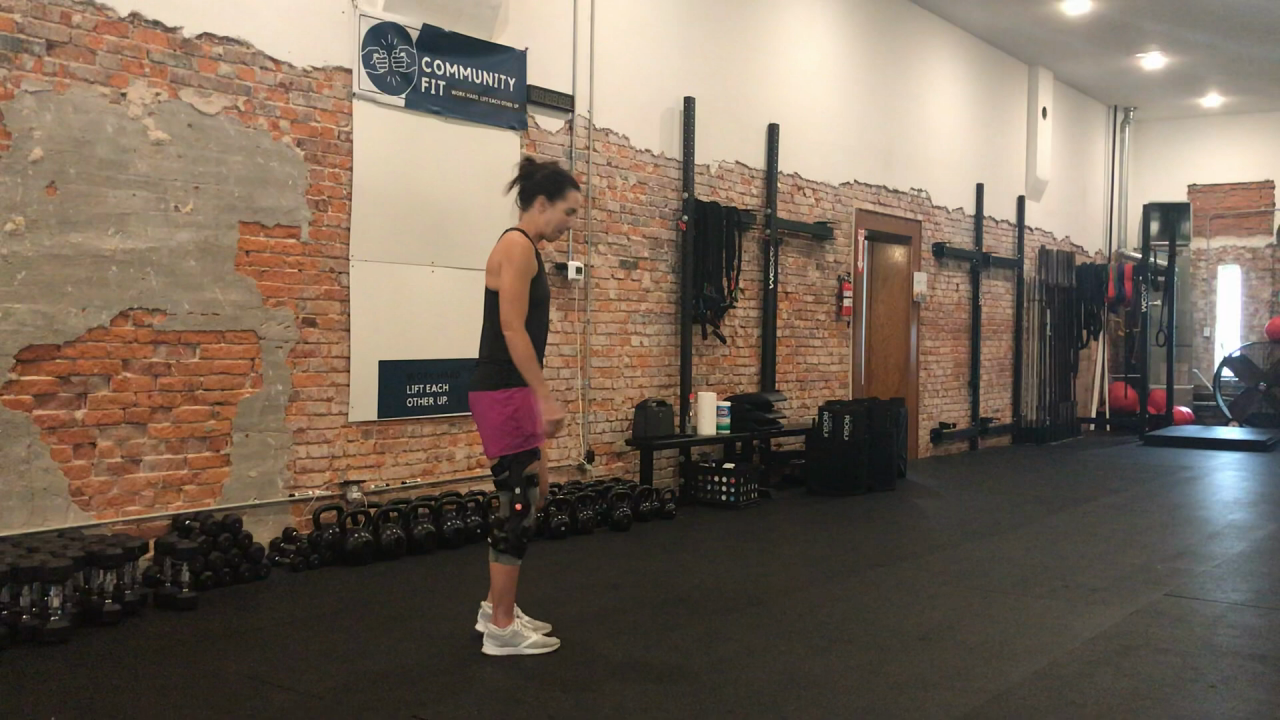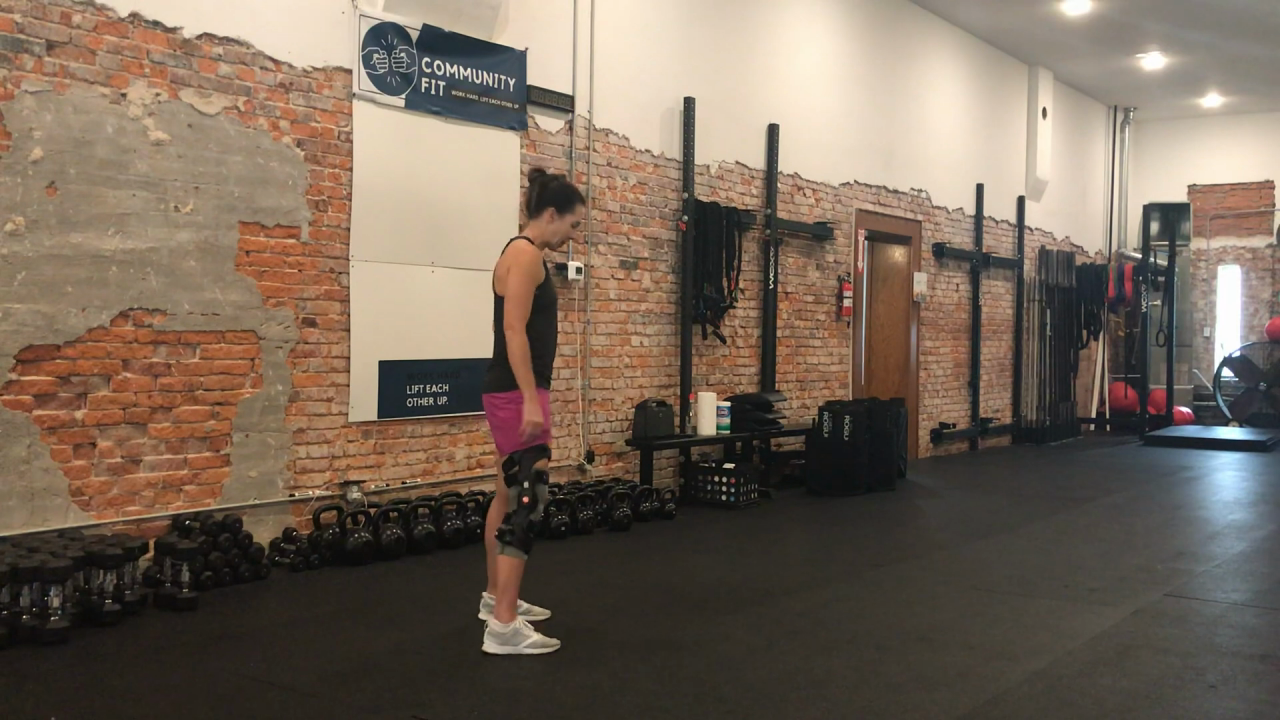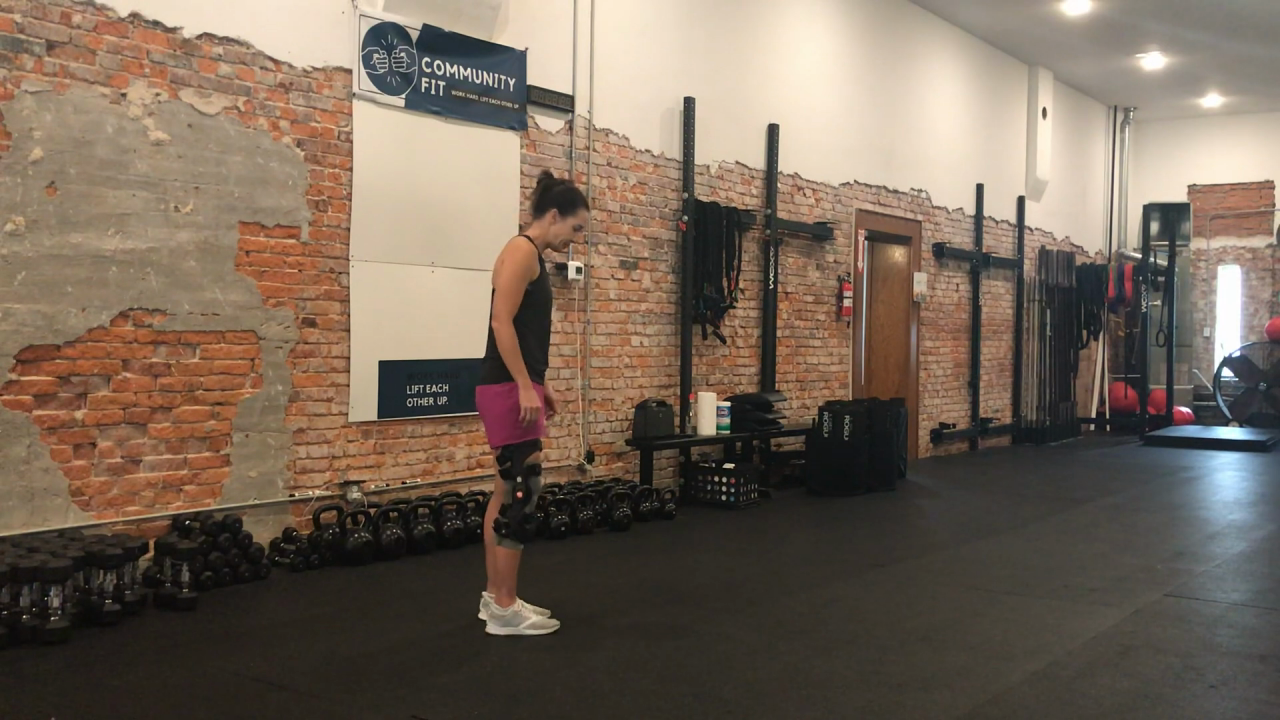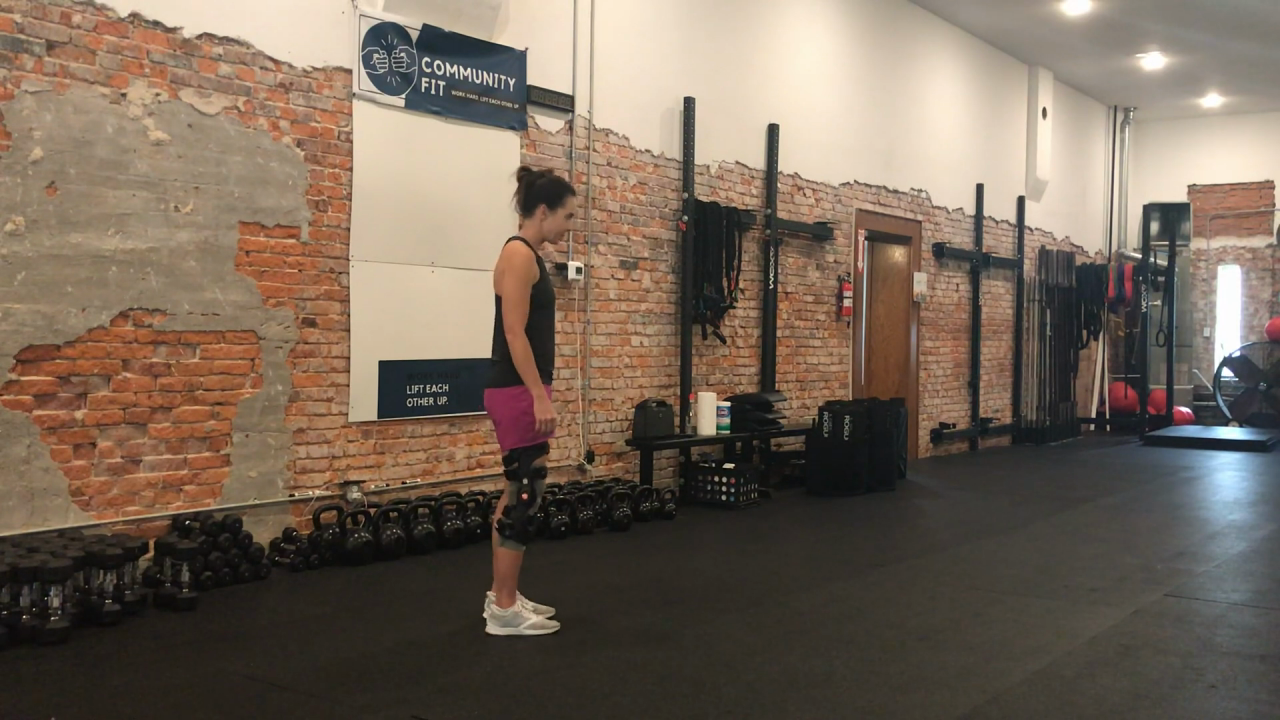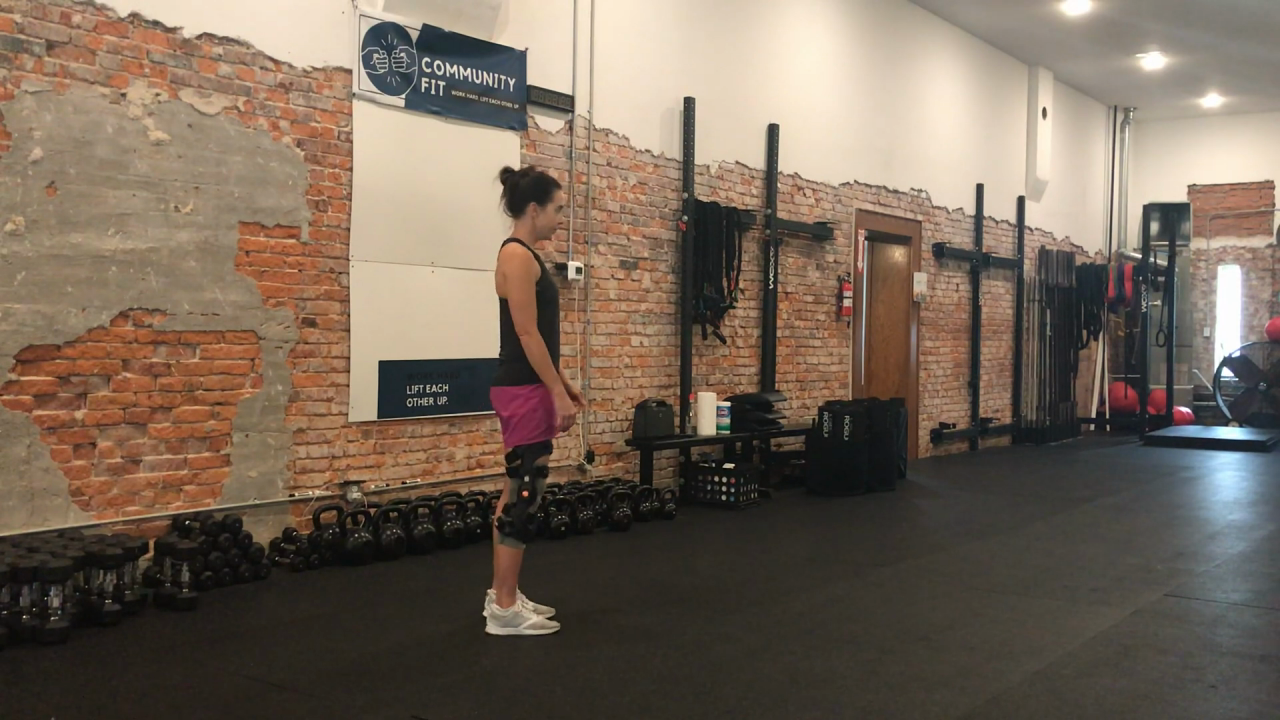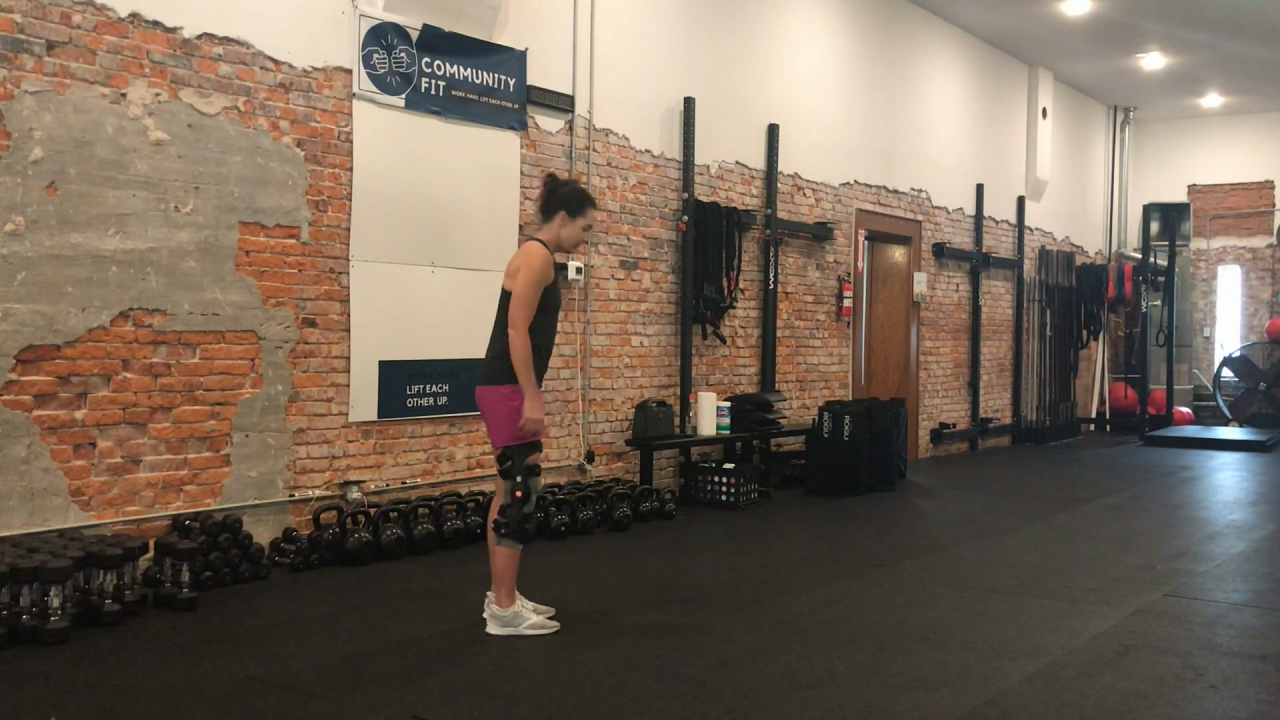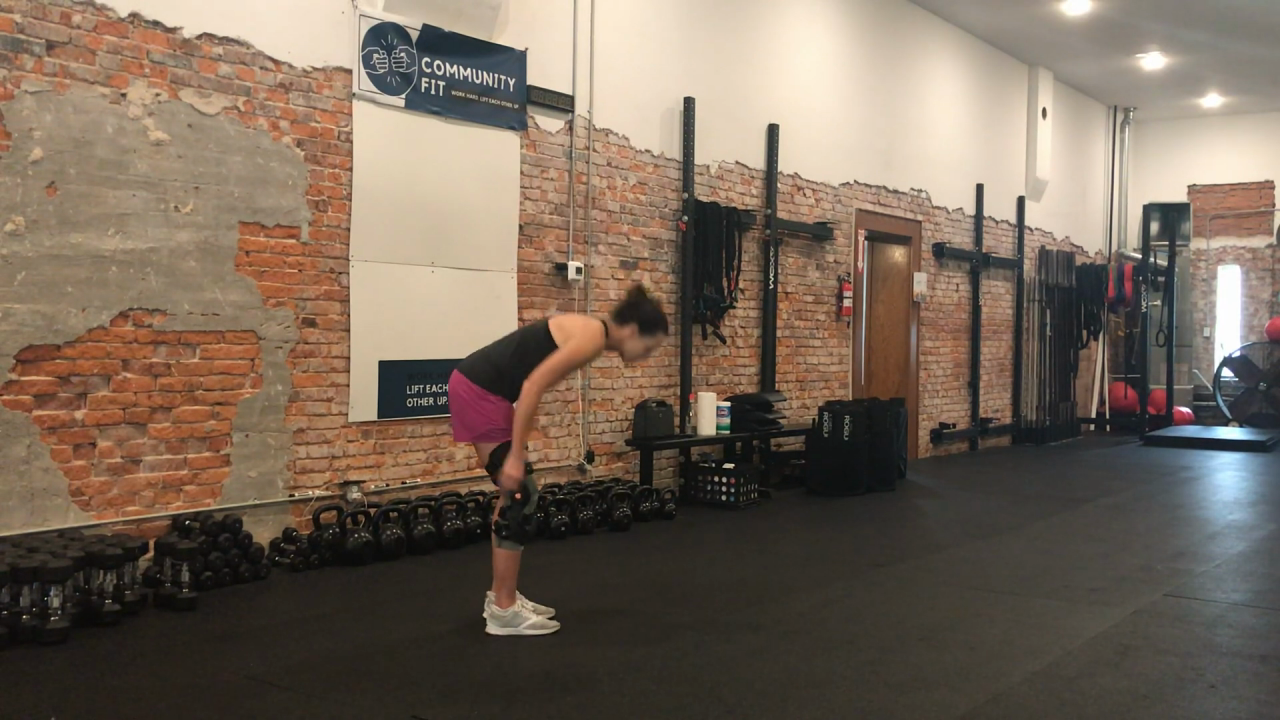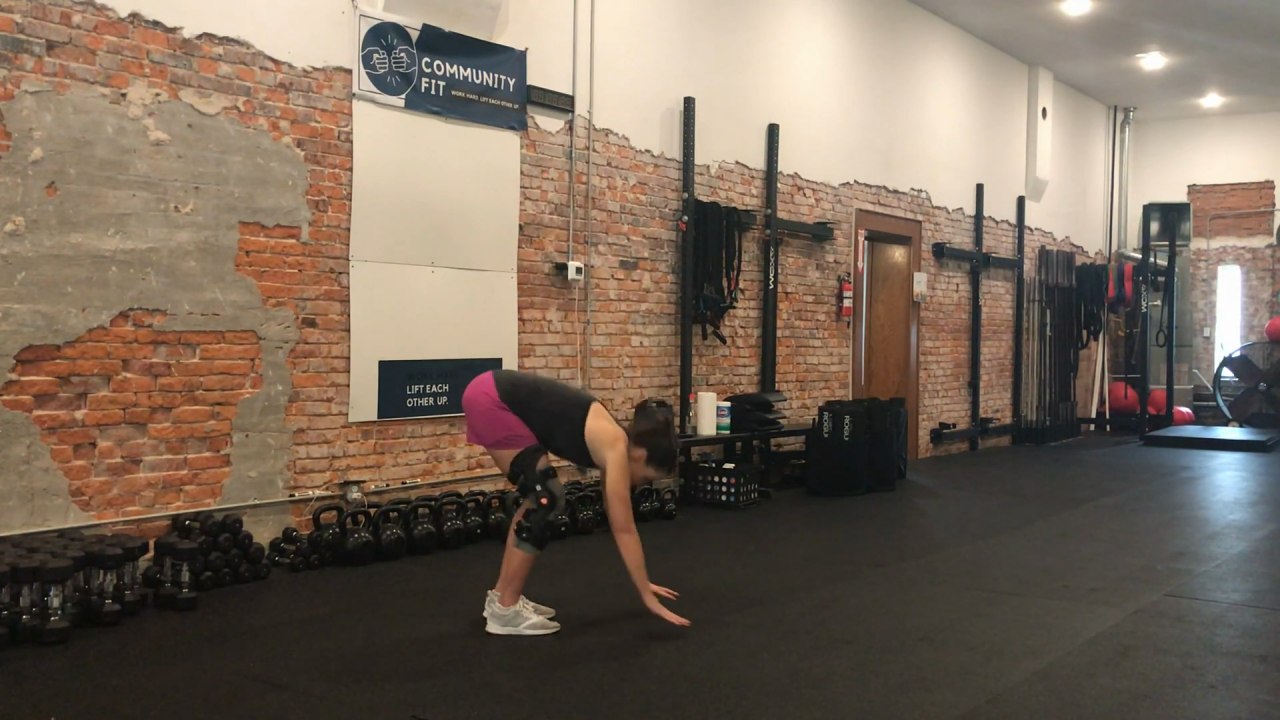
dt=0.5s
person 1, frame 1
left shoulder: (524, 248)
right shoulder: (517, 246)
right elbow: (513, 330)
right wrist: (548, 397)
left hip: (512, 391)
right hip: (504, 393)
left knee: (534, 493)
right knee: (518, 505)
left ankle: (497, 606)
right ankle: (501, 628)
person 1, frame 2
left shoulder: (520, 252)
right shoulder: (527, 253)
right elbow: (514, 331)
right wrist: (531, 401)
left hip: (510, 390)
right hip: (516, 393)
left knee: (509, 493)
right knee: (528, 500)
left ankle: (496, 596)
right ankle: (503, 626)
person 1, frame 3
left shoulder: (531, 255)
right shoulder: (522, 251)
right elbow: (501, 322)
left wrist: (539, 384)
right wrist: (525, 387)
left hip: (513, 386)
right hip: (507, 388)
left knee: (507, 492)
right knee: (521, 493)
left ankle: (496, 597)
right ankle: (504, 609)
person 1, frame 4
left shoulder: (526, 254)
right shoulder: (520, 254)
right elbow: (515, 333)
right wrist: (540, 397)
left hip: (516, 389)
right hip: (518, 391)
left knee: (517, 494)
right knee: (525, 495)
left ankle: (503, 595)
right ankle: (504, 610)
person 1, frame 5
left shoulder: (524, 254)
right shoulder: (518, 255)
right elbow: (528, 334)
left wrist: (563, 383)
right wrist: (557, 394)
left hip: (524, 388)
right hip: (524, 390)
left knee: (516, 492)
right knee: (525, 494)
left ankle: (502, 595)
right ankle: (504, 610)
person 1, frame 6
left shoulder: (537, 255)
right shoulder: (537, 255)
right elbow: (517, 330)
right wrist: (531, 397)
left hip: (510, 387)
right hip: (509, 389)
left knee: (513, 491)
right knee: (520, 493)
left ankle: (502, 597)
right ankle: (504, 610)
person 1, frame 7
left shoulder: (589, 332)
right shoulder: (591, 338)
right elbow: (531, 387)
left wrist: (516, 453)
right wrist: (516, 456)
left hip: (478, 387)
right hip: (478, 390)
left knee: (514, 493)
right knee: (518, 493)
left ankle: (502, 597)
right ankle: (503, 610)
person 1, frame 8
left shoulder: (611, 441)
right shoulder: (617, 450)
left elbow: (620, 525)
right elbow: (624, 530)
left wrist: (643, 582)
right wrist: (648, 597)
left hip: (492, 396)
right hip: (492, 400)
left knee: (540, 498)
right knee: (546, 498)
left ankle: (503, 595)
right ankle: (506, 609)
